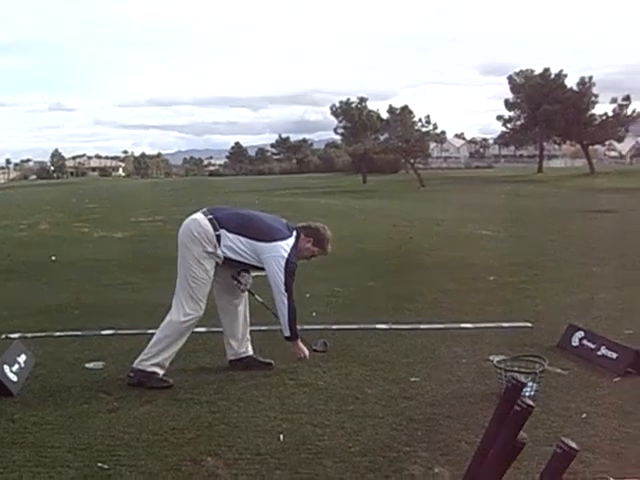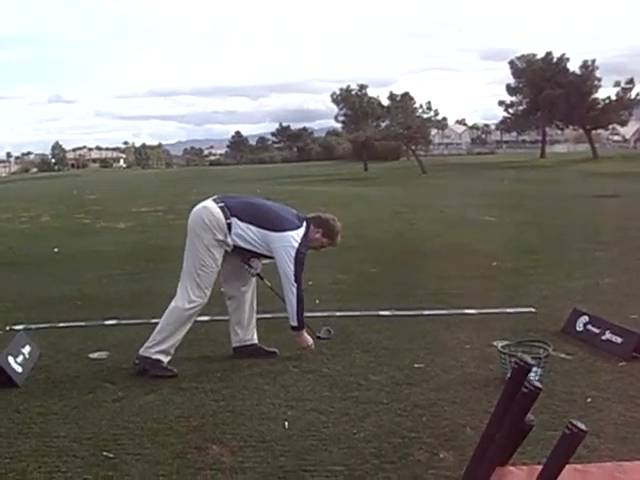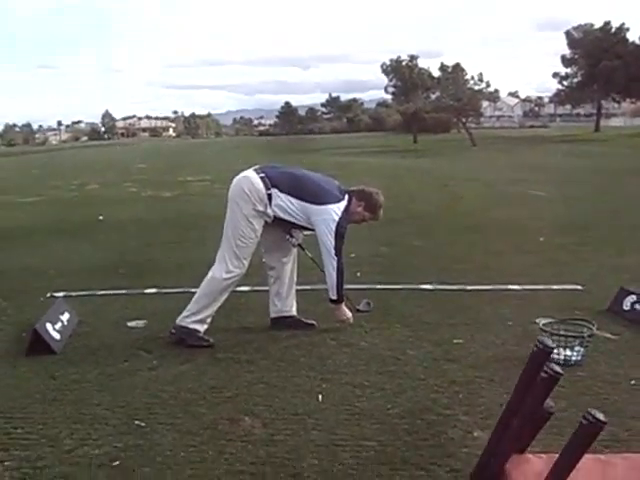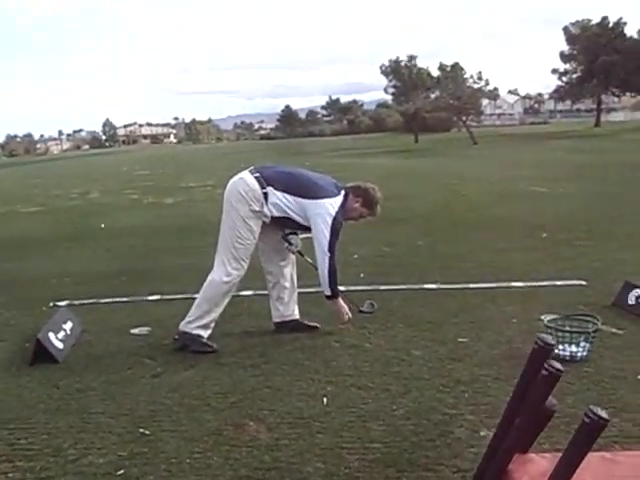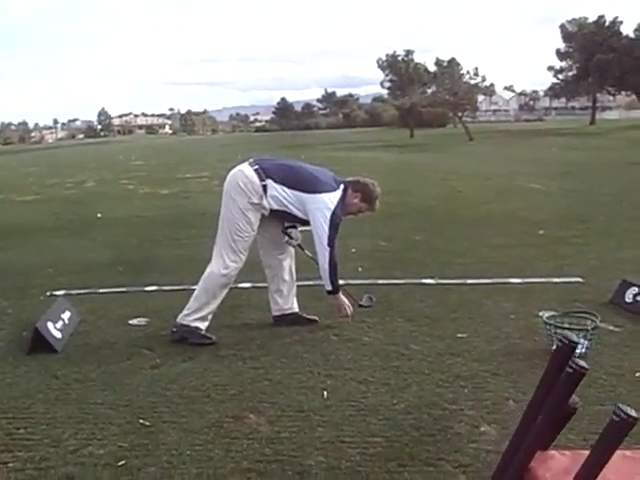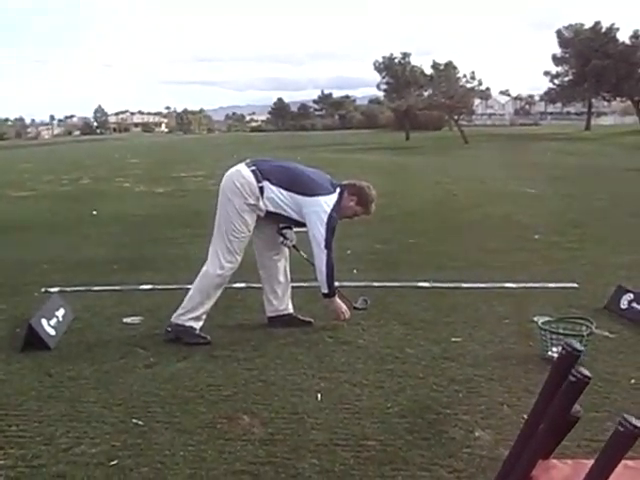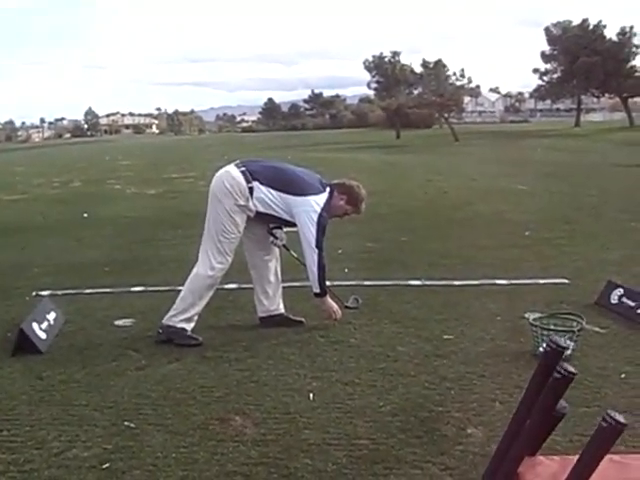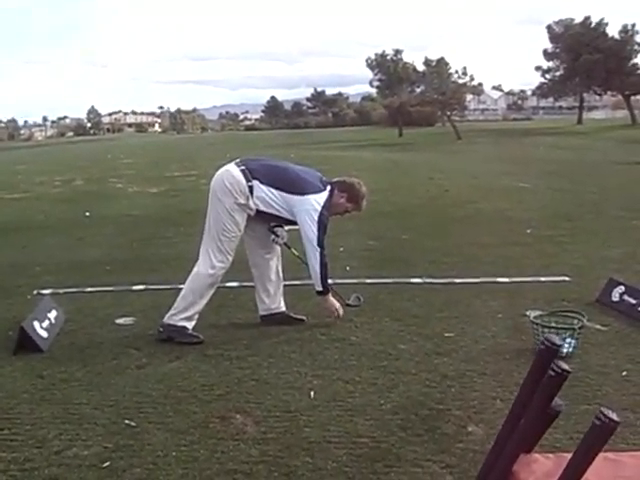
dt=0.4s
person 1, frame 1
left shoulder: (286, 231)
right shoulder: (282, 251)
right elbow: (284, 297)
left wrist: (243, 272)
right wrist: (294, 341)
left hip: (206, 228)
right hip: (201, 234)
left knee: (234, 294)
right knee: (189, 309)
left ankle: (240, 355)
right ankle: (145, 369)
person 1, frame 2
left shoulder: (295, 221)
right shoulder: (292, 240)
right elbow: (293, 286)
left wrist: (253, 258)
right wrist: (299, 331)
left hip: (215, 214)
right hip: (212, 222)
left knee: (242, 281)
right knee: (194, 296)
left ankle: (244, 342)
right ankle: (150, 357)
person 1, frame 3
left shoulder: (338, 193)
right shoulder: (333, 213)
right elbow: (333, 259)
left wrist: (294, 229)
right wrist: (338, 304)
left hip: (256, 184)
right hip: (252, 192)
left knee: (283, 252)
right knee: (233, 265)
left ankle: (283, 314)
right ankle: (187, 326)
person 1, frame 4
left shoulder: (335, 191)
right shoulder: (330, 209)
right elbow: (326, 256)
left wrist: (290, 233)
right wrist: (335, 299)
left hip: (254, 189)
right hip: (248, 193)
left knee: (280, 257)
right knee: (231, 269)
left ankle: (285, 317)
right ankle: (190, 332)
person 1, frame 5
left shoulder: (334, 185)
right shoulder: (329, 203)
right elbow: (326, 249)
left wrist: (291, 226)
right wrist: (335, 293)
left hip: (254, 182)
right hip: (247, 186)
left knee: (279, 249)
right knee: (229, 261)
left ankle: (285, 310)
right ankle: (188, 324)
person 1, frame 6
left shoulder: (330, 188)
right shoulder: (325, 205)
right elbow: (323, 253)
left wrist: (286, 227)
right wrist: (331, 297)
left hip: (249, 180)
right hip: (244, 186)
left knee: (275, 250)
right knee: (225, 261)
left ankle: (279, 311)
right ankle: (183, 323)
person 1, frame 7
left shoulder: (320, 187)
right shoulder: (315, 205)
right elbow: (314, 252)
left wrist: (276, 227)
right wrist: (323, 297)
left hip: (238, 182)
right hip: (234, 187)
left knee: (265, 250)
right knee: (216, 262)
left ankle: (271, 312)
right ankle: (174, 325)
person 1, frame 8
left shoulder: (320, 185)
right shoulder: (315, 204)
right elbow: (316, 251)
left wrist: (277, 225)
right wrist: (325, 295)
left hip: (239, 180)
right hip: (234, 186)
left knee: (267, 248)
right knee: (216, 261)
left ankle: (272, 310)
right ankle: (175, 323)
